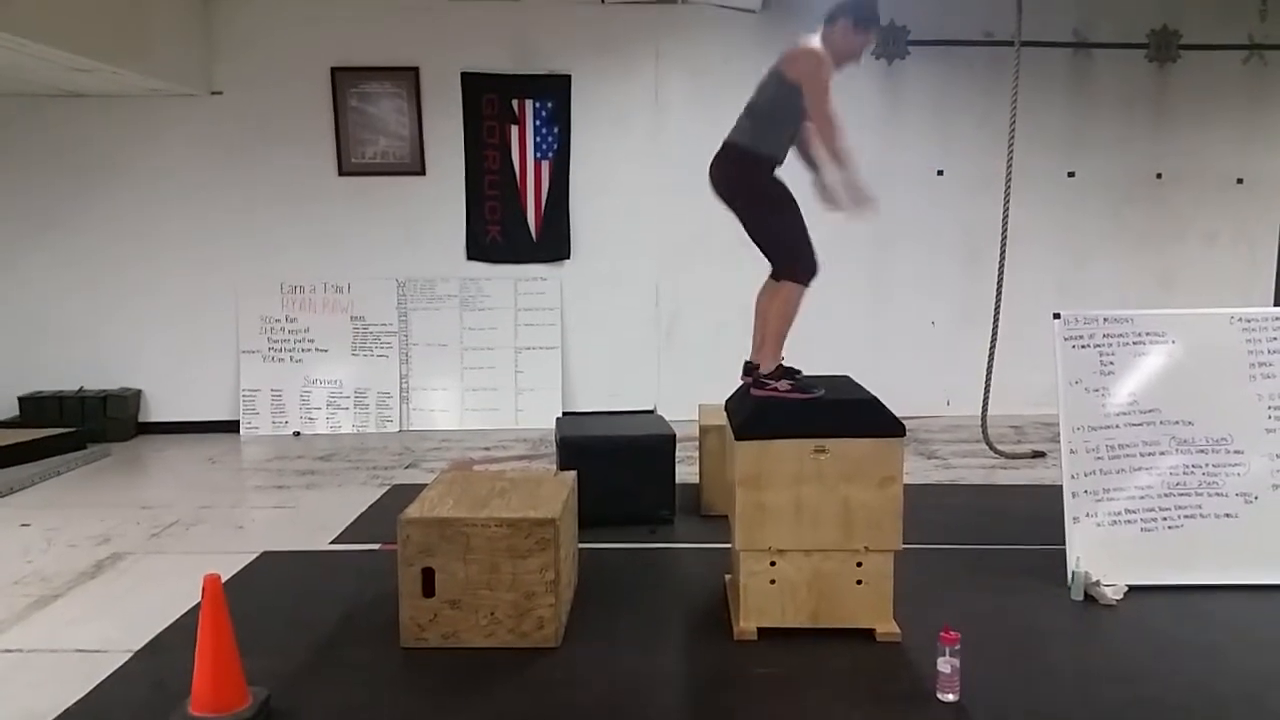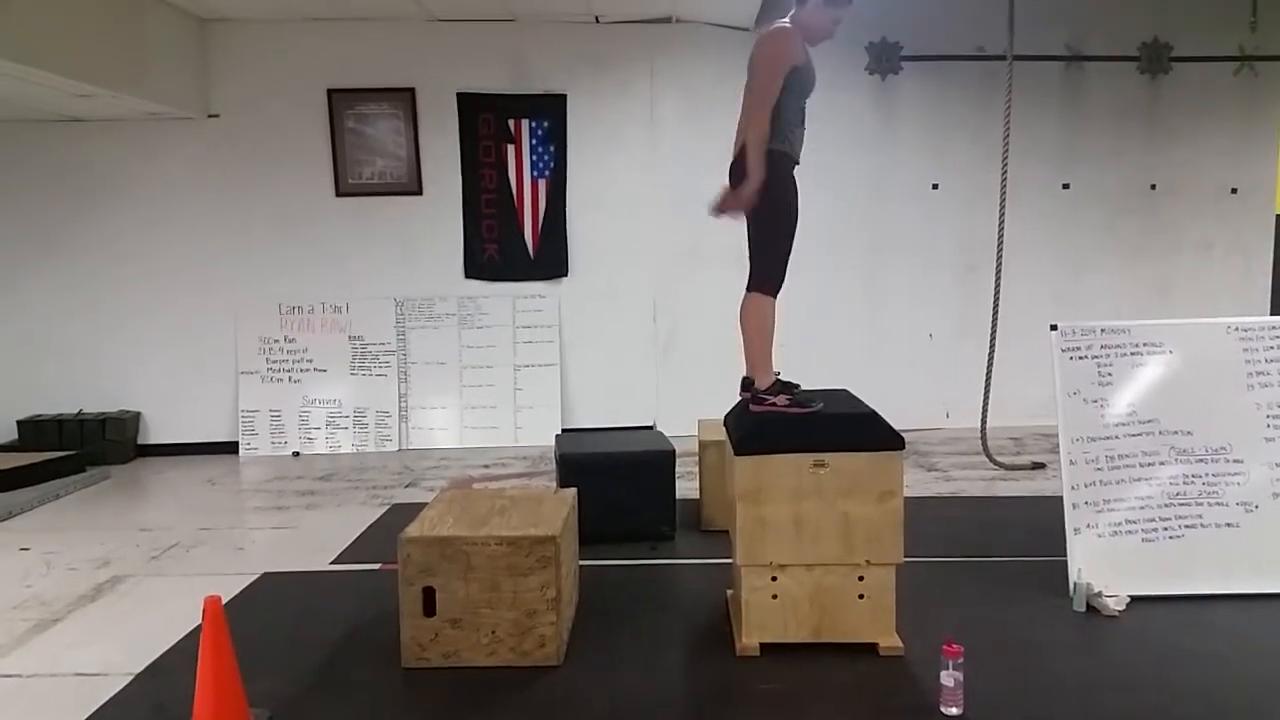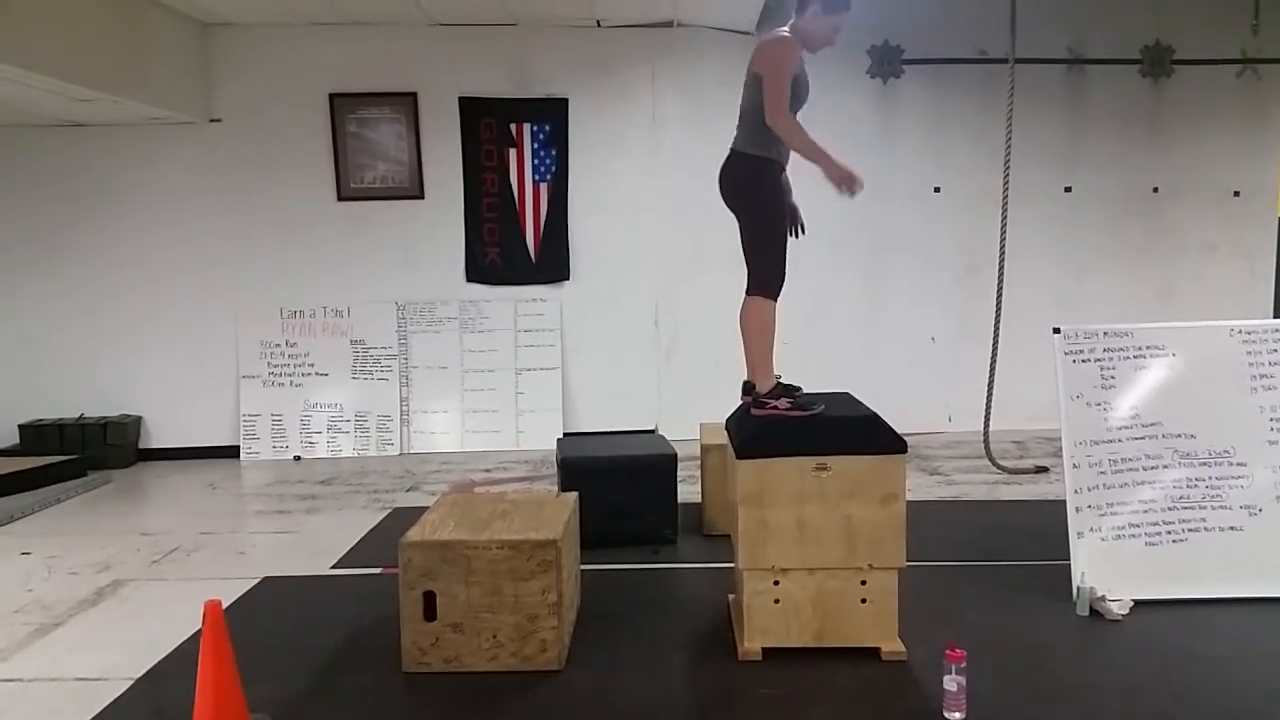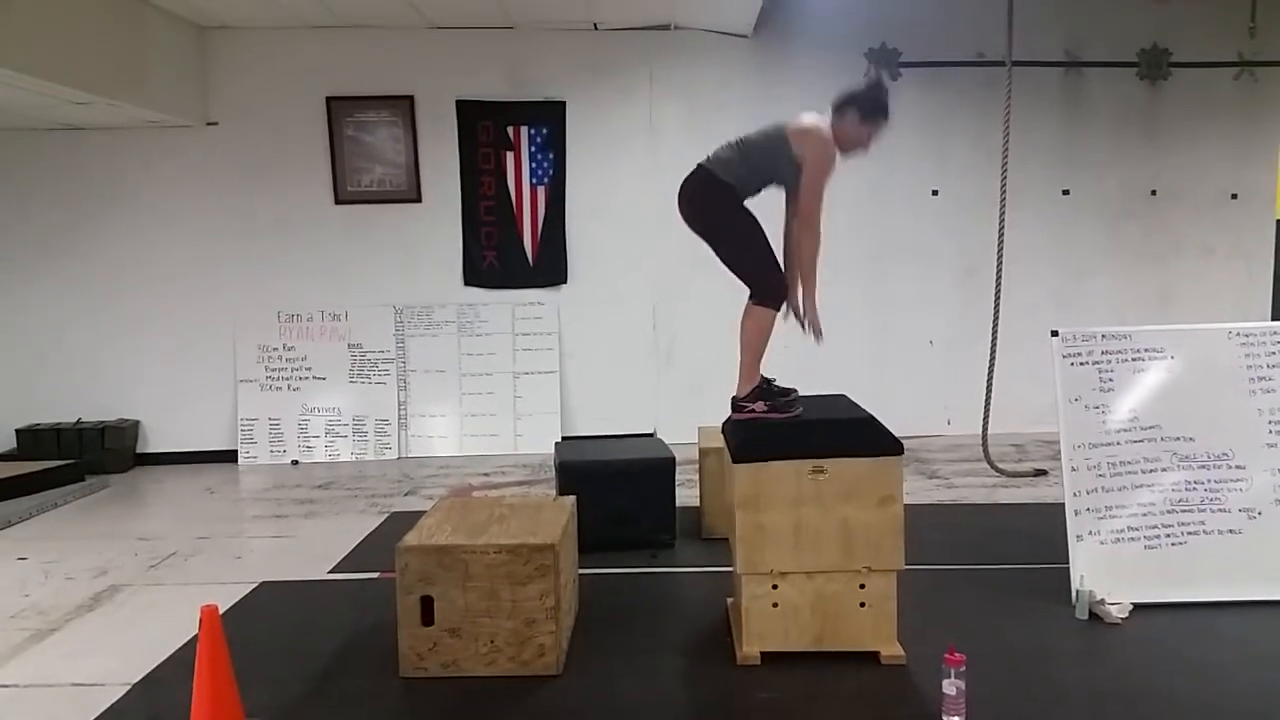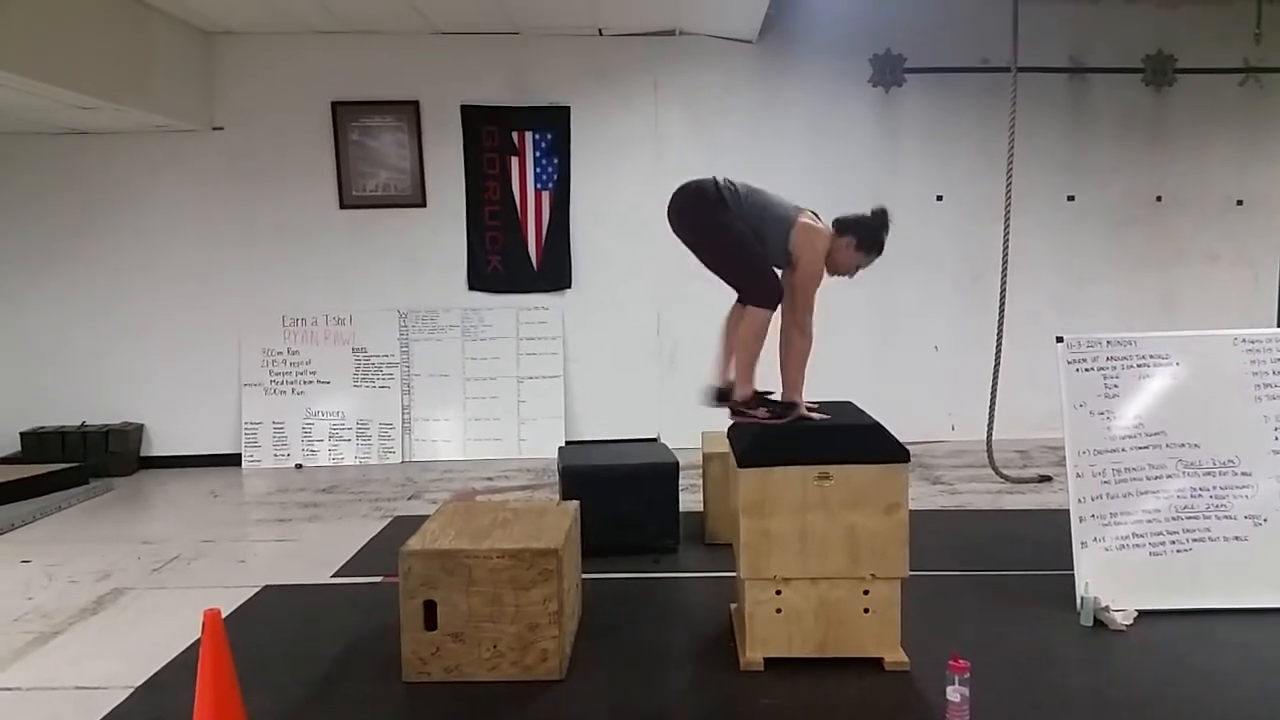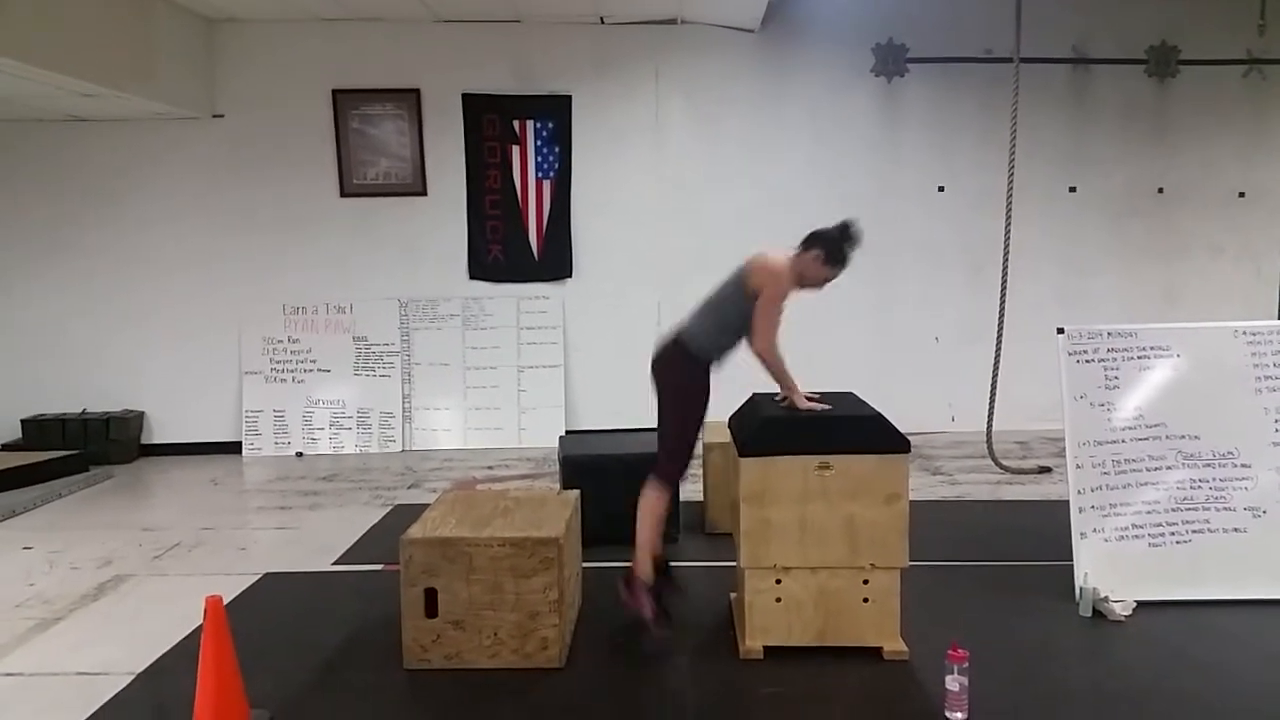
dt=0.4s
person 1, frame 1
left shoulder: (808, 57)
right shoulder: (814, 56)
left elbow: (804, 128)
right elbow: (822, 120)
left wrist: (821, 177)
right wrist: (850, 177)
left hip: (747, 166)
right hip: (745, 167)
left knee: (789, 267)
right knee: (799, 265)
left ankle: (760, 364)
right ankle: (766, 373)
person 1, frame 2
left shoulder: (791, 42)
right shoulder: (783, 38)
right elbow: (757, 110)
left wrist: (744, 182)
right wrist: (752, 178)
left hip: (768, 171)
right hip: (767, 170)
left knee: (766, 279)
right knee: (766, 279)
left ankle: (757, 378)
right ankle: (763, 388)
person 1, frame 3
left shoulder: (786, 51)
right shoulder: (781, 46)
right elbow: (777, 118)
left wrist: (786, 195)
right wrist: (829, 164)
left hip: (756, 174)
right hip: (753, 174)
left knee: (763, 282)
right knee: (767, 281)
left ankle: (758, 382)
right ankle: (765, 391)
person 1, frame 4
left shoulder: (811, 134)
right shoulder: (822, 144)
left elbow: (794, 220)
right elbow: (807, 225)
left wrist: (791, 287)
right wrist: (808, 296)
left hip: (708, 193)
right hip: (711, 195)
left knee: (768, 288)
right knee: (770, 290)
left ankle: (752, 382)
right ankle: (746, 395)
person 1, frame 5
left shoulder: (807, 237)
right shoulder: (815, 246)
left elbow: (792, 320)
right elbow: (800, 325)
left wrist: (790, 393)
right wrist: (794, 396)
left hip: (698, 204)
right hip: (700, 206)
left knee: (753, 296)
right knee: (764, 293)
left ankle: (729, 386)
right ankle: (743, 399)
person 1, frame 6
left shoulder: (775, 270)
right shoulder: (778, 273)
left elbow: (759, 340)
right elbow: (763, 344)
left wrist: (788, 390)
right wrist: (793, 393)
left hip: (683, 359)
right hip: (684, 363)
left knee: (670, 467)
right knee: (669, 469)
left ankle: (646, 572)
right ankle: (642, 579)
